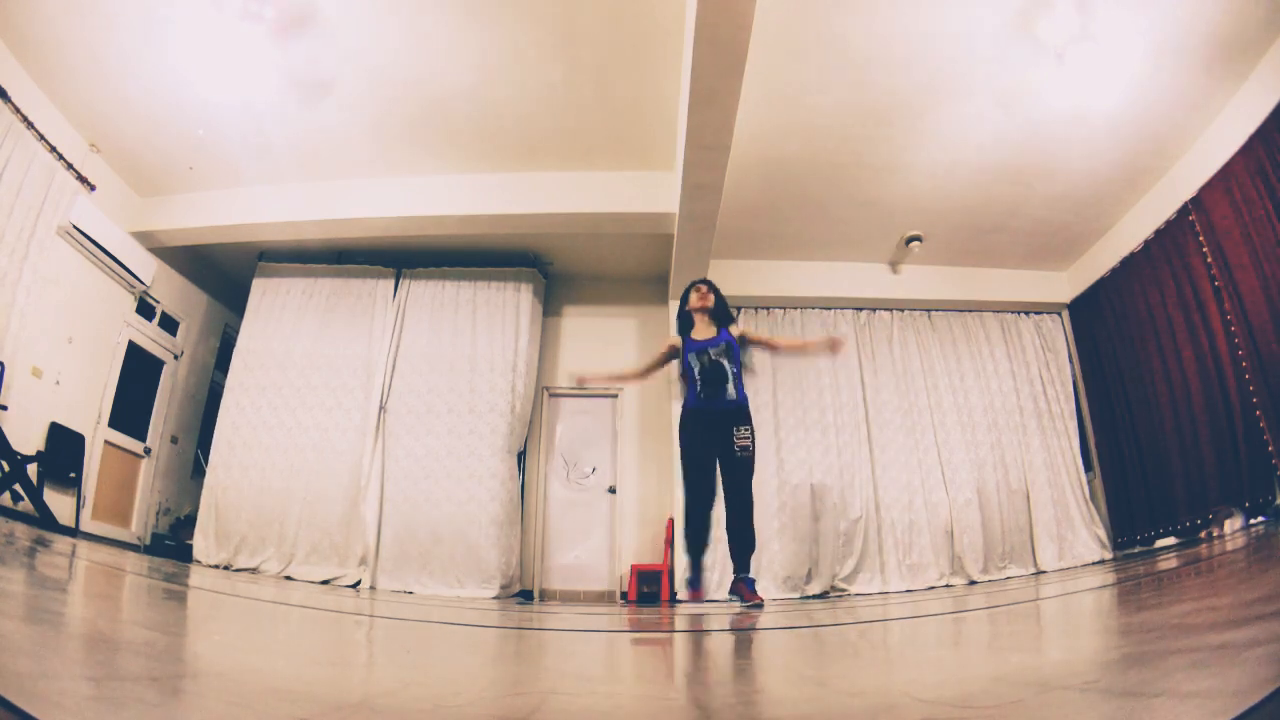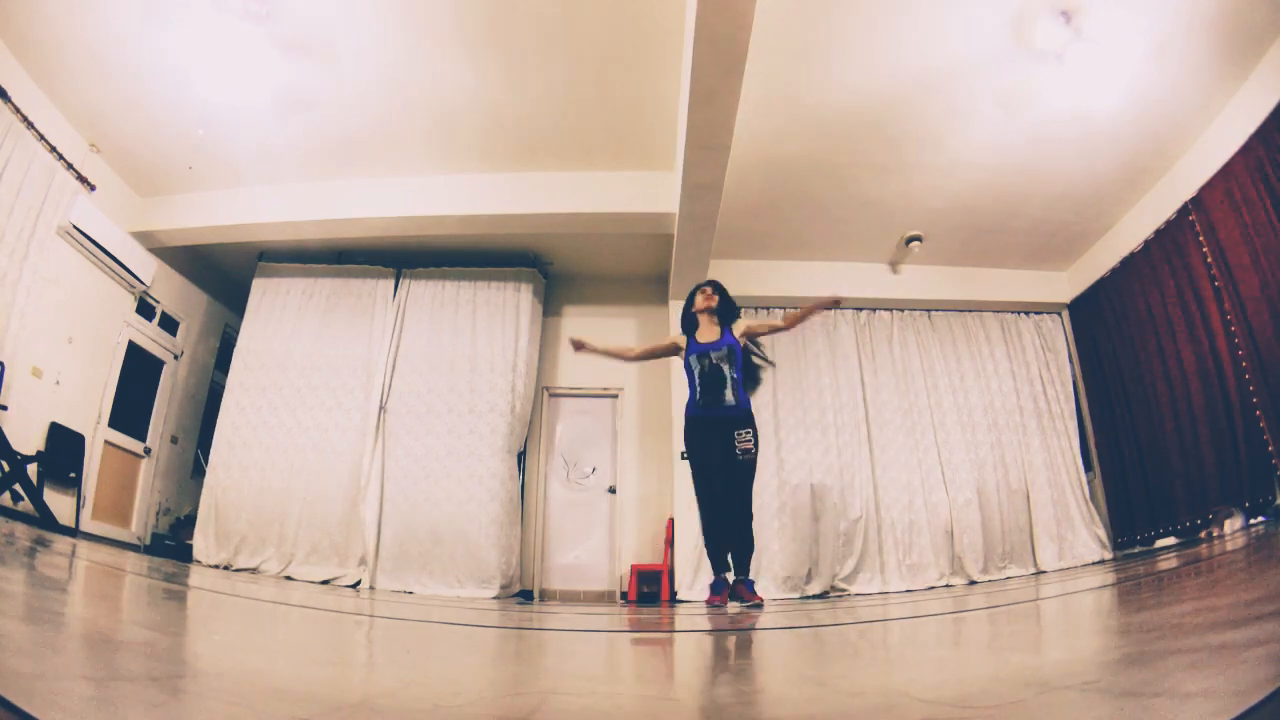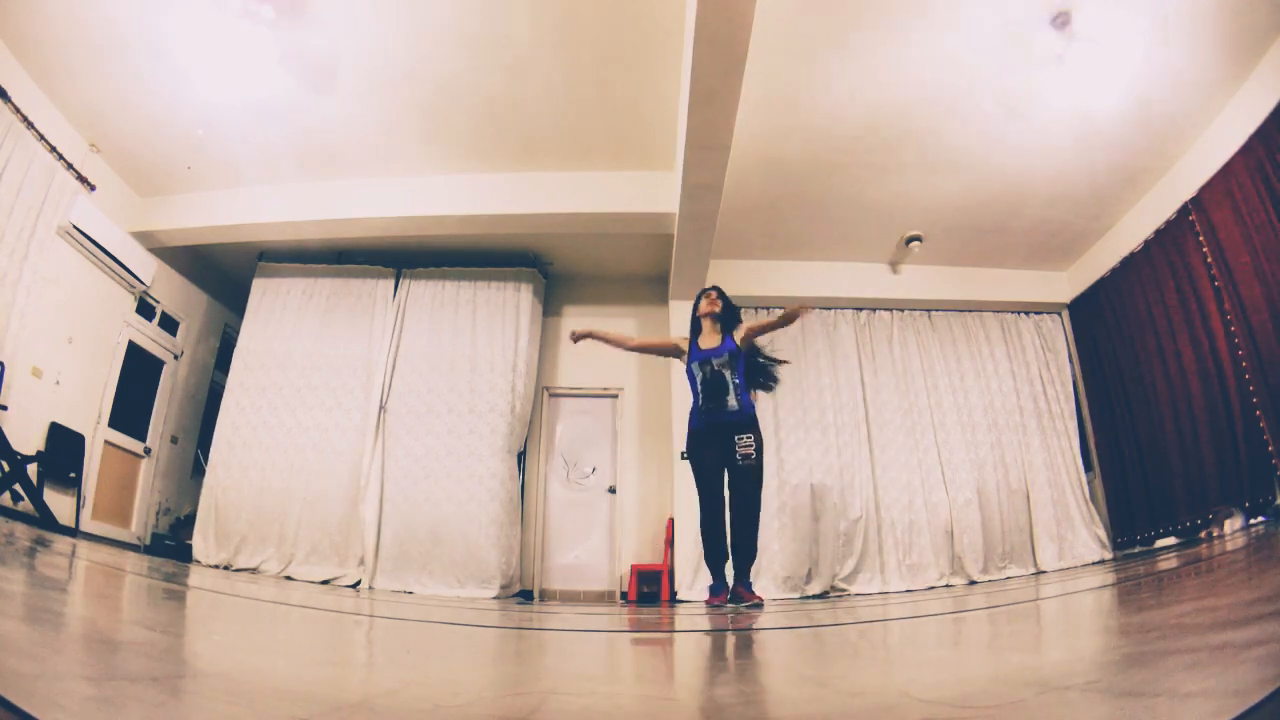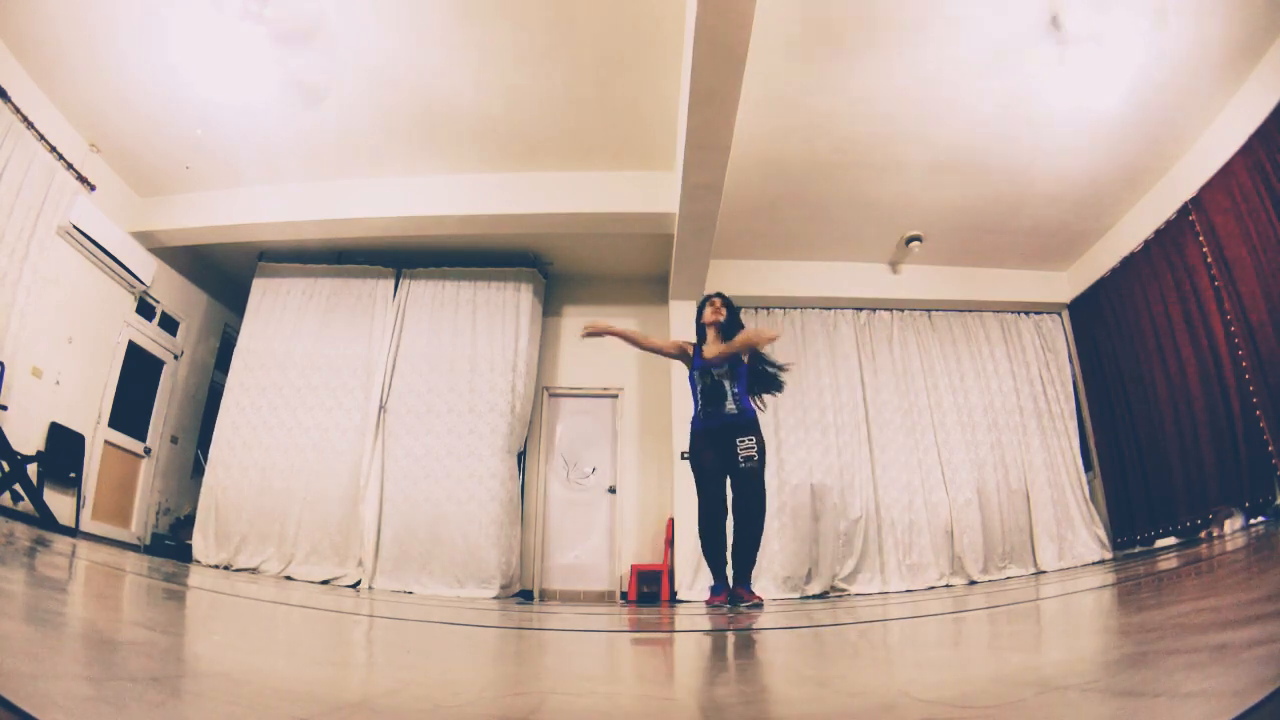
dt=0.1s
person 1, frame 1
left shoulder: (731, 332)
right shoulder: (679, 342)
left elbow: (776, 344)
right elbow: (642, 371)
left wrist: (817, 344)
right wrist: (602, 377)
left hip: (735, 419)
right hip: (697, 421)
left knee: (739, 497)
right knee: (699, 497)
left ankle: (742, 578)
right ankle: (696, 574)
person 1, frame 2
left shoulder: (738, 330)
right shoulder: (683, 342)
left elbow: (784, 323)
right elbow: (635, 354)
left wrist: (819, 305)
right wrist: (593, 348)
left hip: (739, 423)
right hip: (700, 425)
left knee: (738, 500)
right knee: (710, 501)
left ankle: (742, 580)
right ankle: (719, 580)
person 1, frame 3
left shoulder: (739, 334)
right shoulder: (684, 346)
left elbow: (775, 323)
right elbow: (634, 344)
left wrist: (791, 314)
right wrist: (594, 335)
left hip: (741, 428)
right hip: (703, 432)
left knee: (747, 504)
right knee: (711, 506)
left ankle: (742, 582)
right ankle: (719, 583)
person 1, frame 4
left shoulder: (740, 340)
right shoulder: (688, 351)
left elbow: (762, 337)
right elbow: (646, 342)
left wrist: (723, 352)
right wrist: (609, 329)
left hip: (743, 431)
right hip: (705, 436)
left knee: (751, 504)
right knee: (711, 508)
left ankle: (742, 583)
right ankle: (719, 583)
